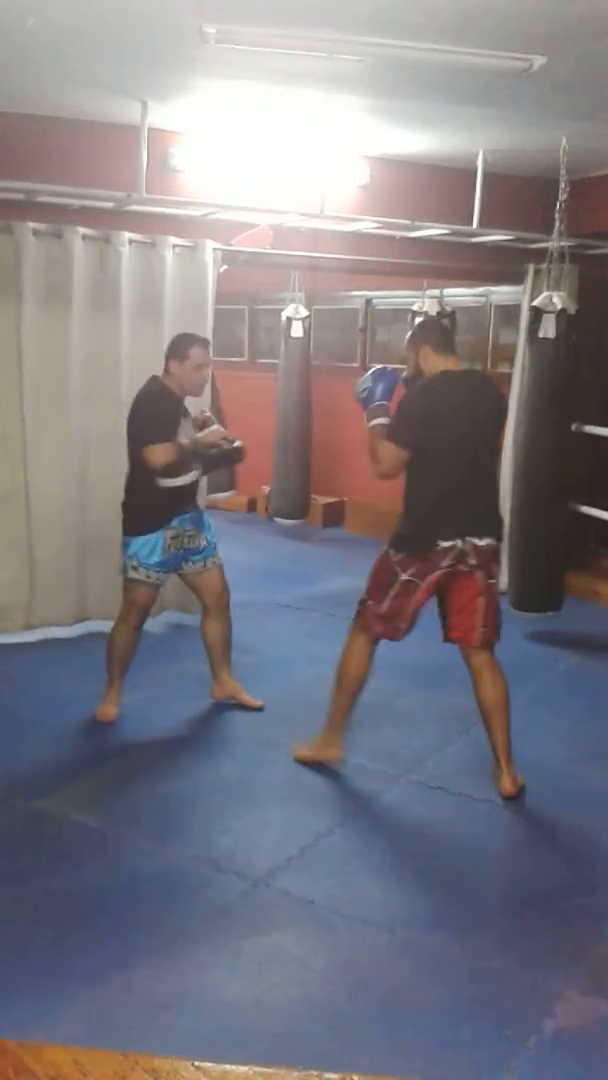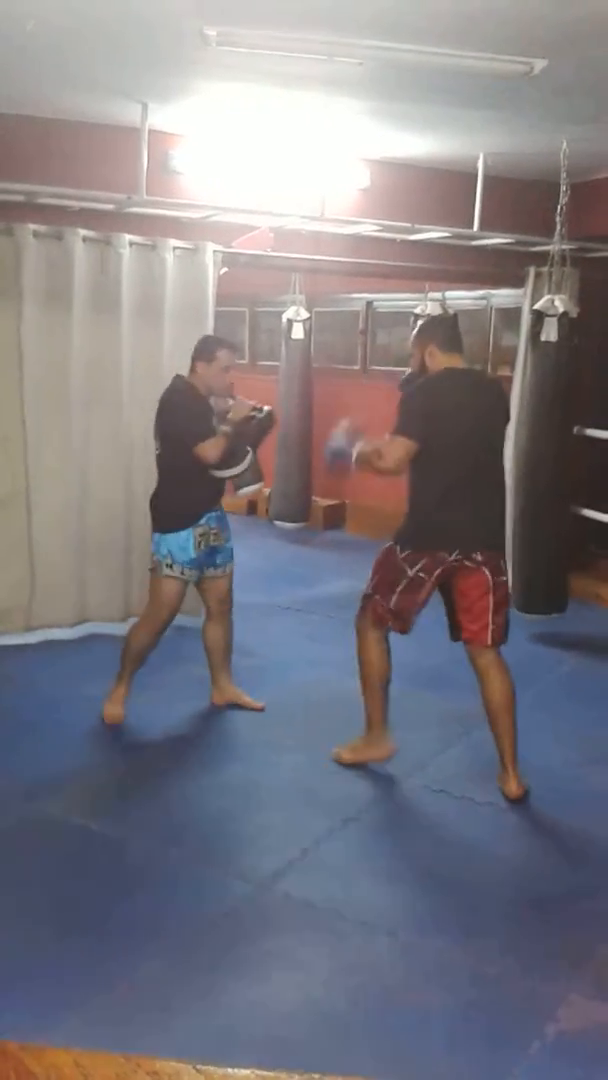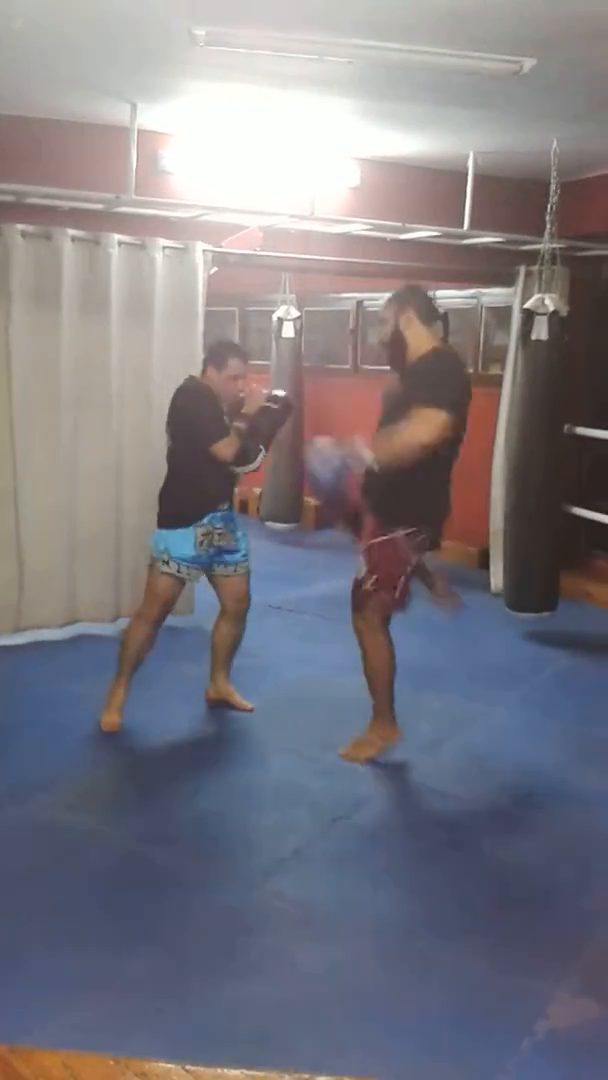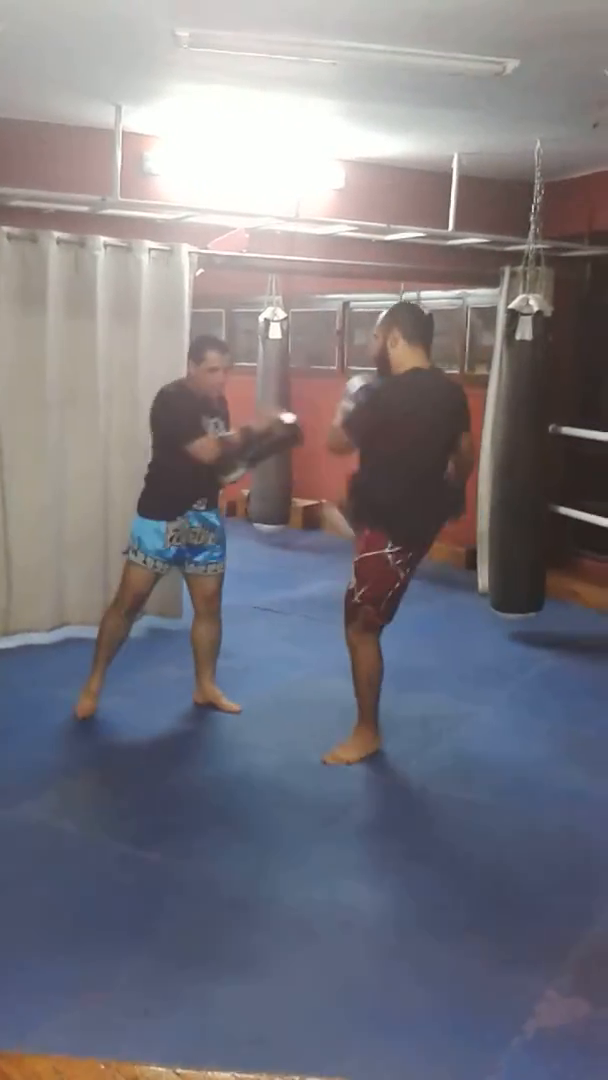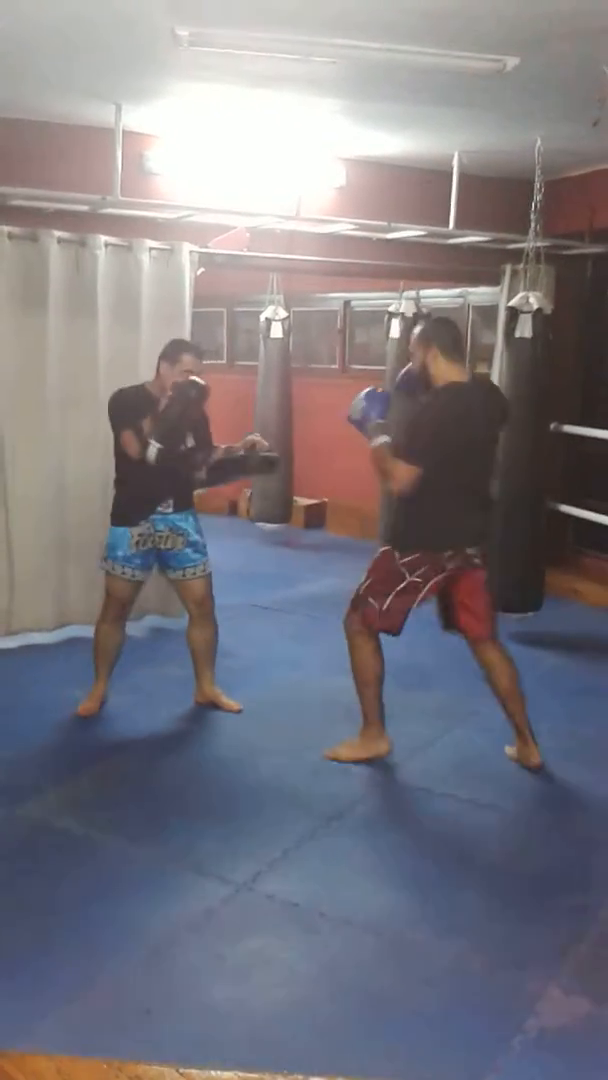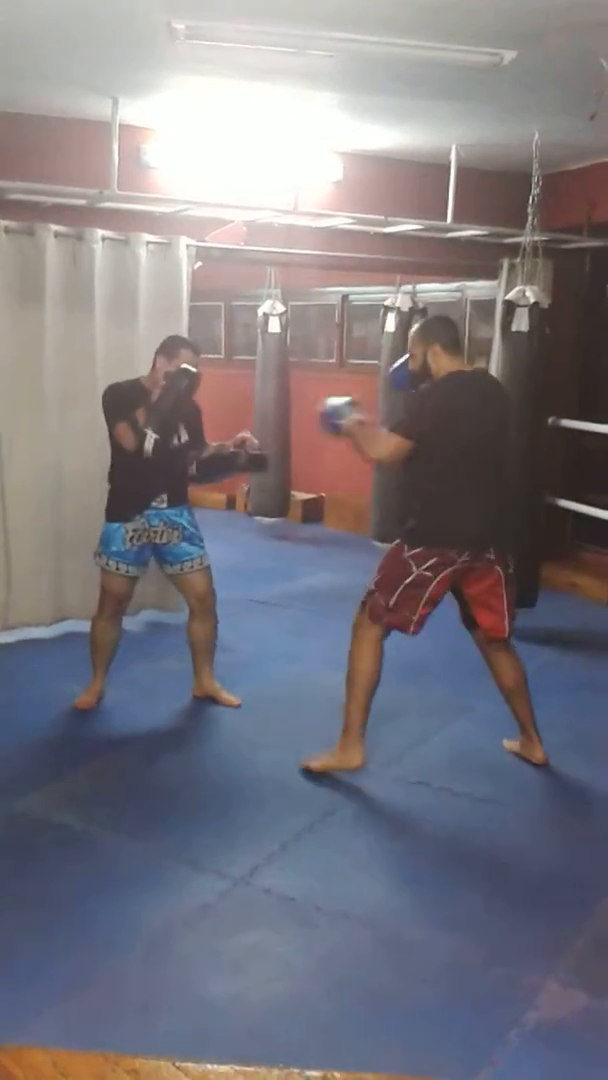
dt=0.3s
person 1, frame 1
left shoulder: (422, 397)
right shoulder: (491, 393)
left elbow: (385, 465)
left wrist: (377, 410)
left hip: (423, 540)
right hip: (479, 539)
left knee: (364, 630)
right knee: (480, 653)
left ankle: (331, 740)
right ankle: (506, 771)
person 1, frame 2
left shoulder: (425, 393)
right shoulder: (494, 392)
left elbow: (393, 460)
left wrist: (359, 453)
left hip: (428, 536)
right hip: (483, 538)
left knee: (371, 622)
right knee: (486, 653)
left ankle: (375, 737)
right ankle: (511, 773)
person 1, frame 3
left shoulder: (437, 370)
right shoulder: (426, 367)
left elbow: (430, 429)
left wrist: (370, 459)
left hip: (401, 512)
right hip: (402, 496)
left knee: (369, 617)
left ankle: (383, 726)
right ankle: (434, 586)
person 1, frame 4
left shoulder: (386, 395)
right shoulder: (449, 390)
left elbow: (336, 440)
right elbow: (465, 455)
left wrist: (351, 407)
right wrist: (451, 489)
left hip: (394, 527)
right hip: (422, 510)
left knee: (361, 627)
right knee: (363, 482)
left ankle: (366, 733)
person 1, frame 5
left shoulder: (432, 412)
right shoulder: (489, 397)
left elbow: (398, 482)
left wrist: (374, 430)
left hip: (422, 544)
right hip: (469, 540)
left knee: (360, 625)
right knee: (482, 640)
left ankle: (373, 735)
right ankle: (526, 744)
person 1, frame 6
left shoulder: (434, 396)
right shoulder: (492, 391)
left elbow: (379, 451)
left wrist: (350, 420)
left hip: (434, 538)
right hip: (488, 538)
left knee: (369, 625)
right knee: (495, 640)
left ankle: (350, 746)
right ankle: (531, 740)
person 2, frame 1
left shoulder: (174, 402)
right shoulder: (152, 401)
right elbow: (158, 459)
left wrist: (204, 436)
right wrist: (201, 440)
left hip: (187, 517)
right hip: (151, 523)
left knee: (217, 599)
right knee: (135, 612)
left ankle: (224, 683)
right ankle: (112, 692)
person 2, frame 2
left shoulder: (197, 400)
right shoulder: (180, 400)
right elbow: (209, 453)
left wrist: (233, 425)
right wrist: (232, 422)
left hip: (209, 516)
right hip: (180, 522)
left knee: (221, 605)
right knee: (162, 612)
left ankle: (223, 687)
right ankle: (119, 690)
person 2, frame 3
left shoulder: (216, 403)
right shoulder: (192, 399)
left elbow: (242, 455)
right elbow: (227, 451)
left wrist: (246, 415)
right wrist: (247, 416)
left hip: (224, 518)
right hip: (185, 521)
left knee: (237, 604)
right knee: (155, 608)
left ankle: (219, 685)
right ankle: (117, 695)
person 2, frame 4
left shoulder: (216, 402)
right shoulder: (172, 400)
left elbow: (226, 453)
right elbow: (206, 452)
left wrist: (248, 437)
right wrist: (247, 431)
left hip: (204, 516)
right hip: (161, 518)
left knee: (209, 604)
right knee: (129, 601)
left ankle: (205, 687)
right ankle: (94, 684)
person 2, frame 5
left shoulder: (193, 409)
right shoulder: (126, 400)
left elbow: (206, 457)
right elbow: (135, 449)
left wrist: (239, 448)
right wrist: (164, 408)
left hip: (180, 520)
right hip: (133, 522)
left knee: (202, 606)
right knee: (115, 609)
left ankle: (206, 687)
right ankle: (99, 689)
person 2, frame 6
left shoulder: (187, 406)
right shoulder: (119, 394)
left elbow: (198, 455)
right elbow: (130, 440)
left wrist: (231, 446)
right wrist: (157, 398)
left hip: (176, 515)
right hip: (127, 518)
left knee: (203, 599)
right knee: (111, 605)
left ankle: (205, 682)
right ankle: (97, 683)
